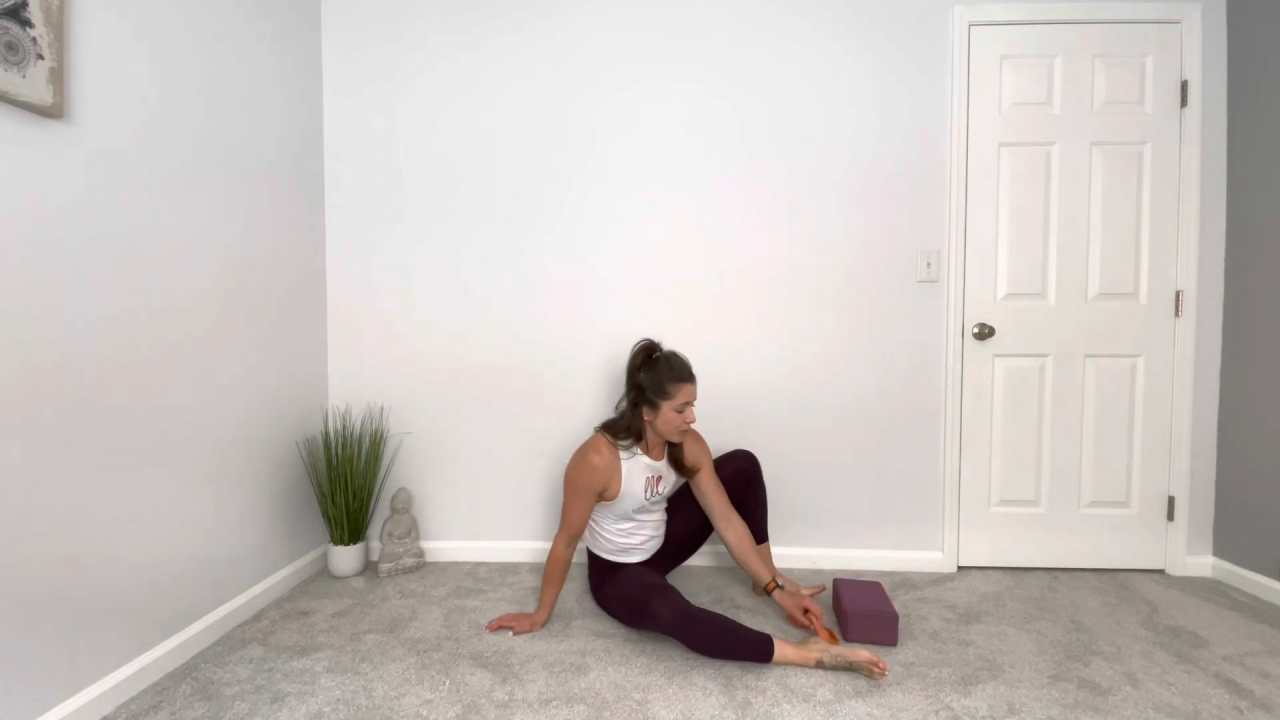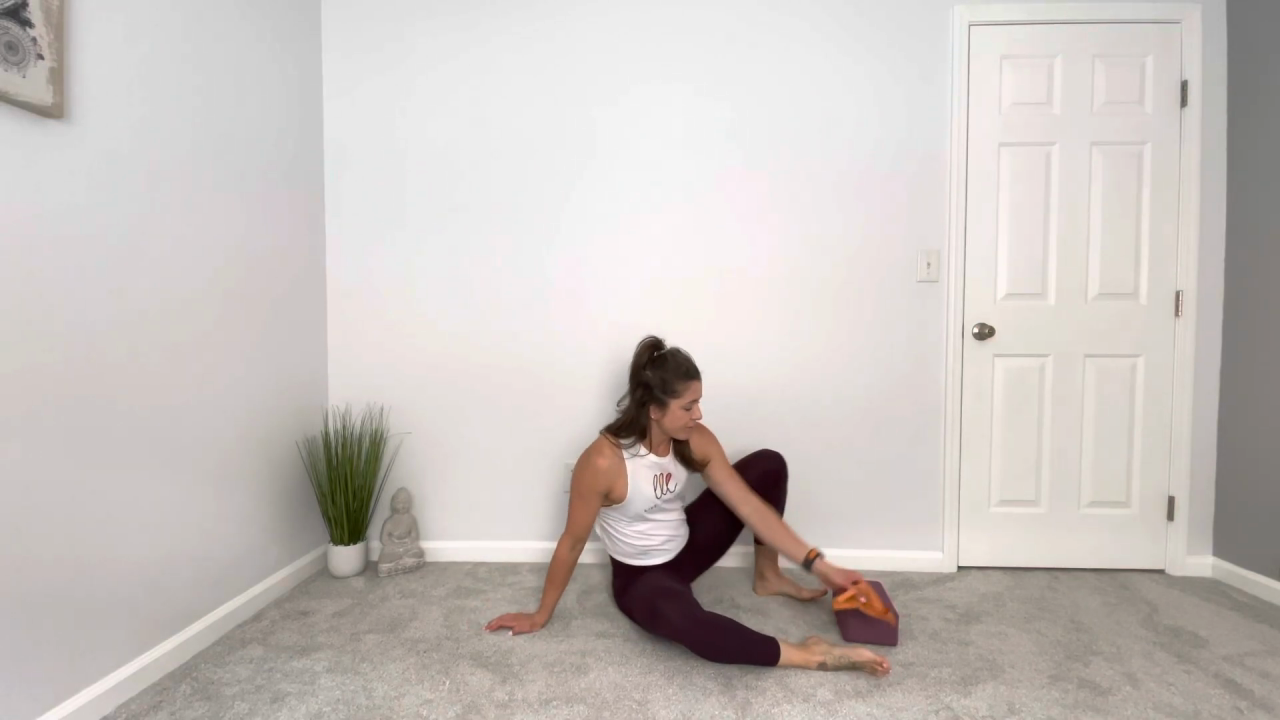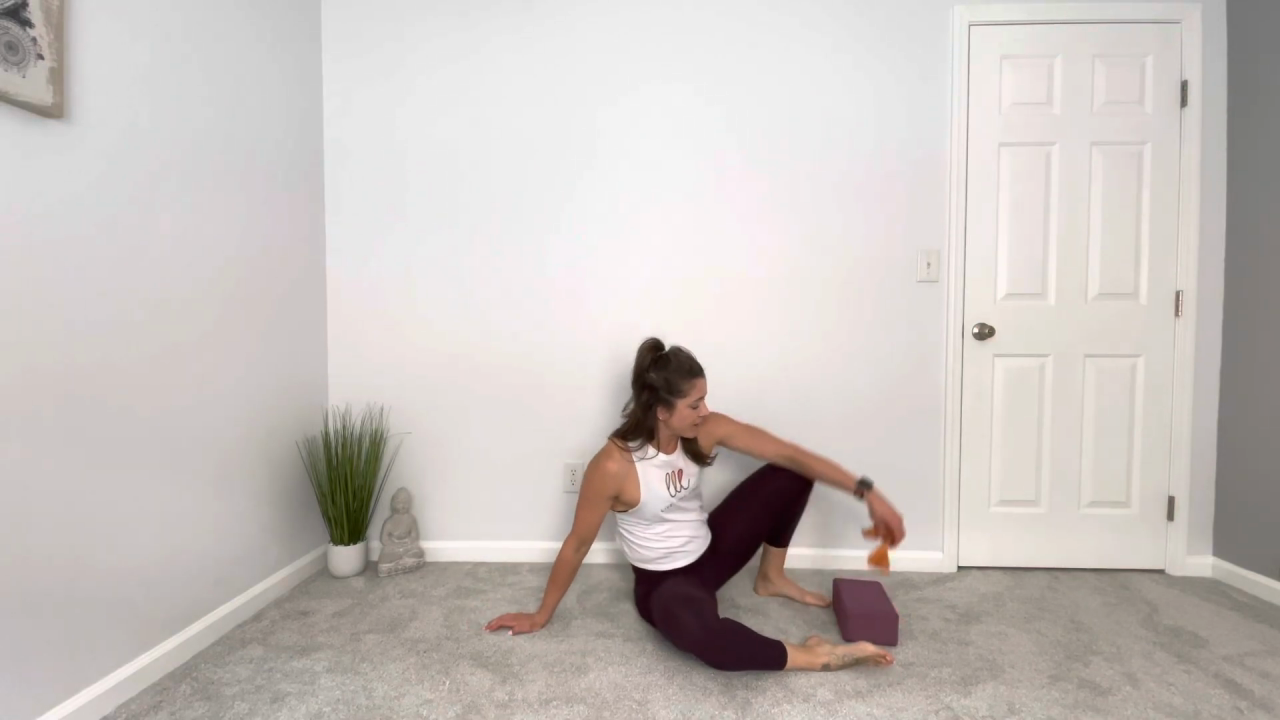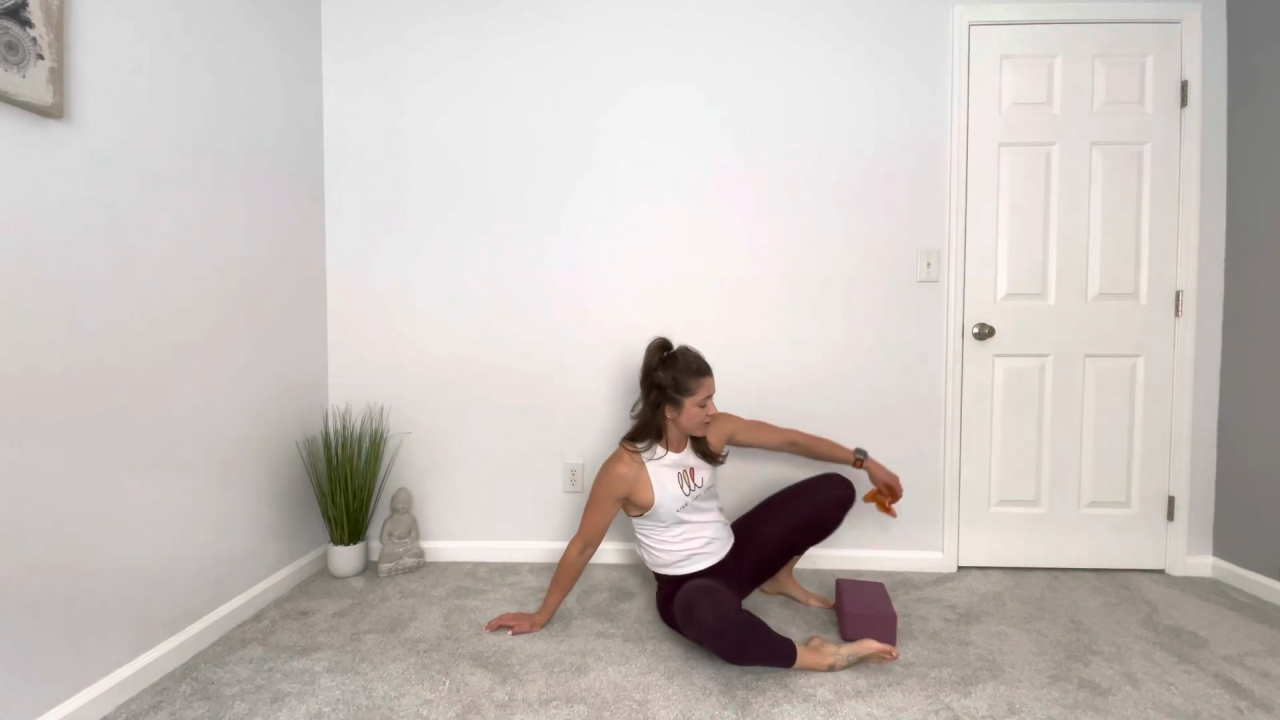
dt=0.2s
person 1, frame 1
left shoulder: (688, 446)
right shoulder: (598, 459)
left elbow: (728, 523)
right elbow: (566, 539)
left wrist: (775, 590)
right wrist: (541, 614)
left hip: (662, 543)
right hip: (616, 574)
left knee: (742, 465)
right knee: (671, 611)
left ankle: (772, 575)
right ankle: (805, 654)
person 1, frame 2
left shoulder: (696, 440)
right shoulder: (603, 461)
left elbow: (751, 506)
right elbow: (572, 542)
left wrist: (816, 563)
right wrist: (540, 615)
left hip: (686, 546)
right hip: (640, 578)
left knee: (768, 465)
right knee: (679, 616)
left ankle: (767, 576)
right ankle: (807, 655)
person 1, frame 3
left shoulder: (705, 431)
right shoulder: (614, 466)
left elbow: (788, 452)
right elbow: (577, 545)
left wrist: (864, 490)
right wrist: (541, 615)
left hip: (710, 550)
right hip: (664, 584)
left knee: (788, 473)
right knee: (696, 629)
left ankle: (771, 578)
right ankle: (808, 657)
person 1, frame 4
left shoulder: (712, 430)
right shoulder: (626, 470)
left elbow: (789, 440)
right elbow: (583, 546)
left wrist: (863, 460)
right wrist: (541, 616)
left hip: (732, 552)
right hip: (687, 587)
left knee: (835, 491)
right knee: (711, 612)
left ankle: (778, 578)
right ankle: (813, 656)
